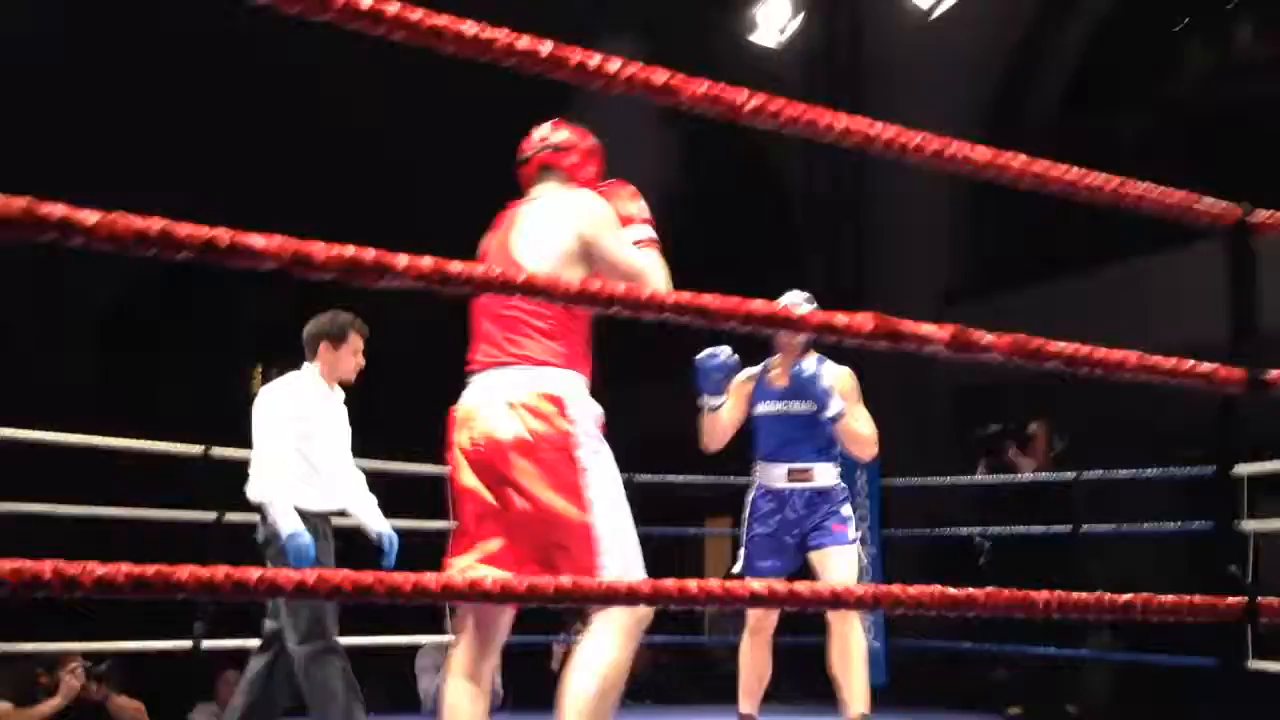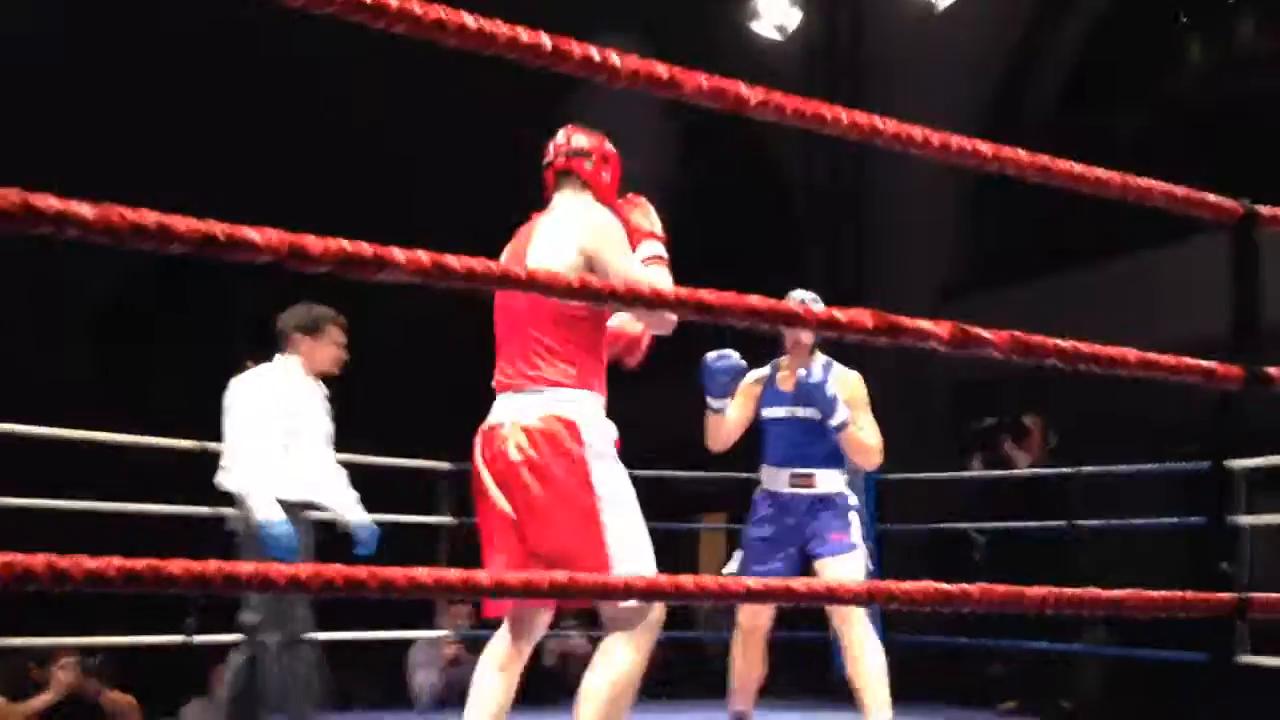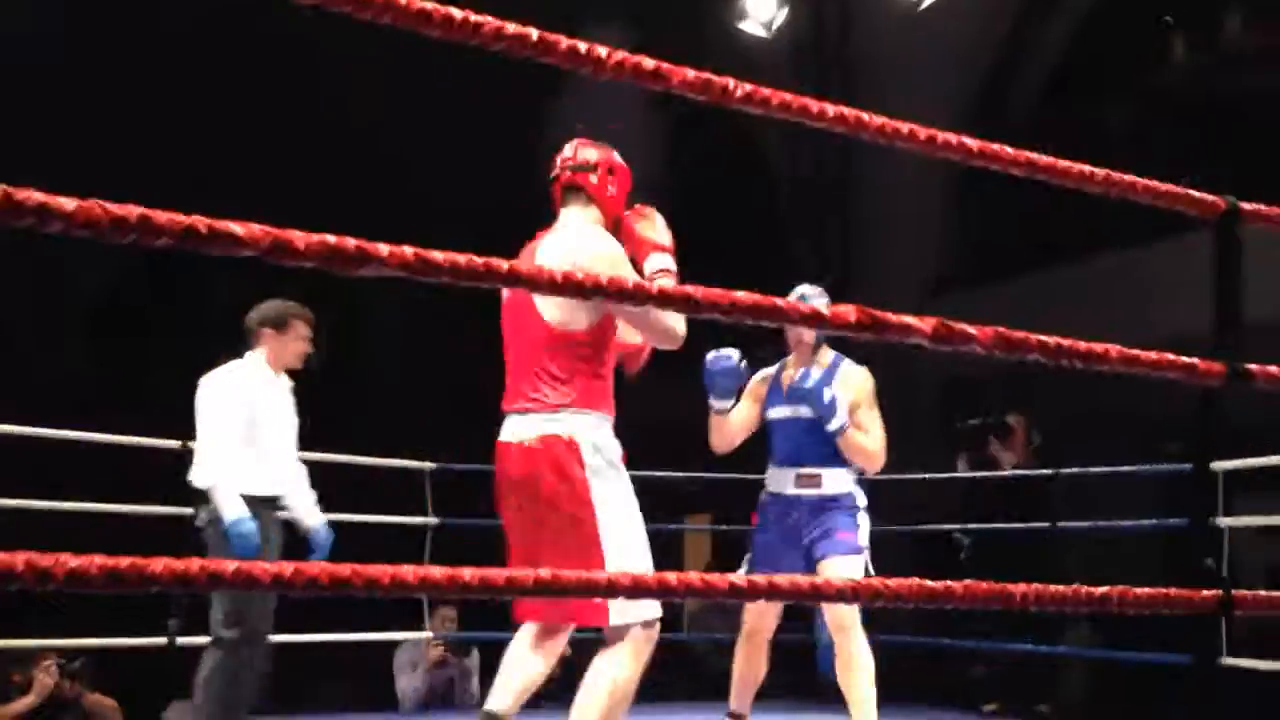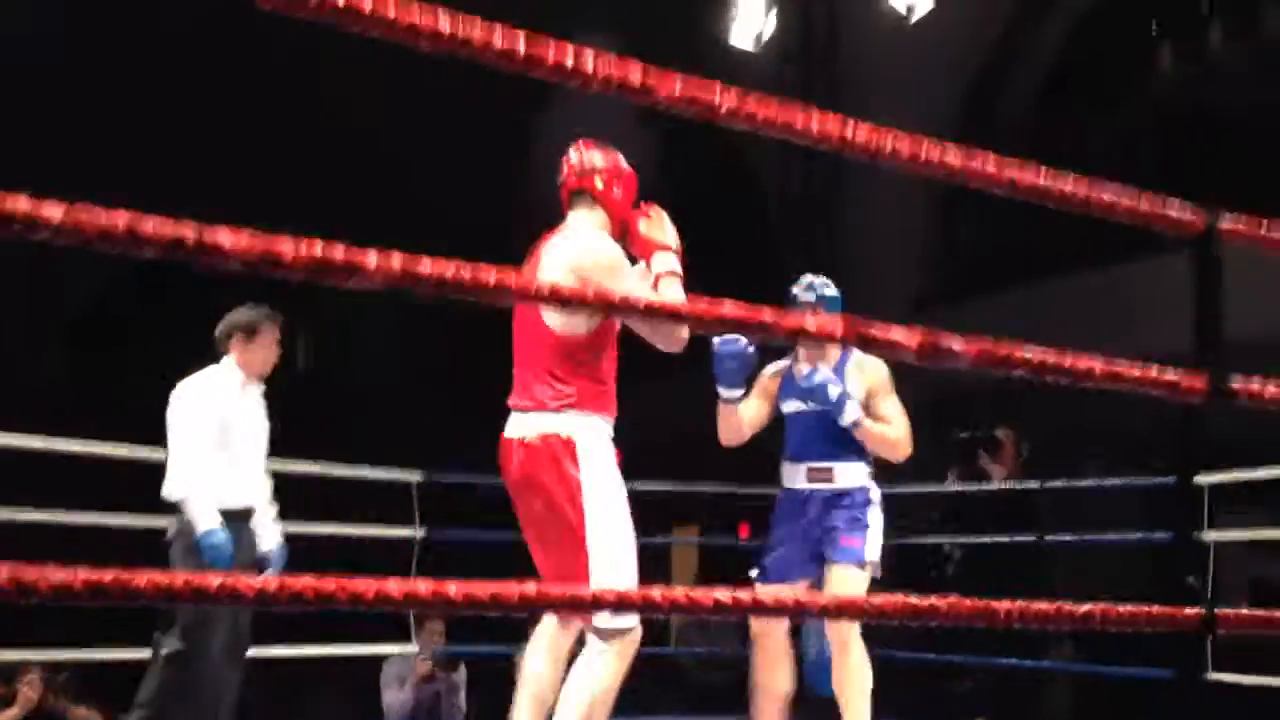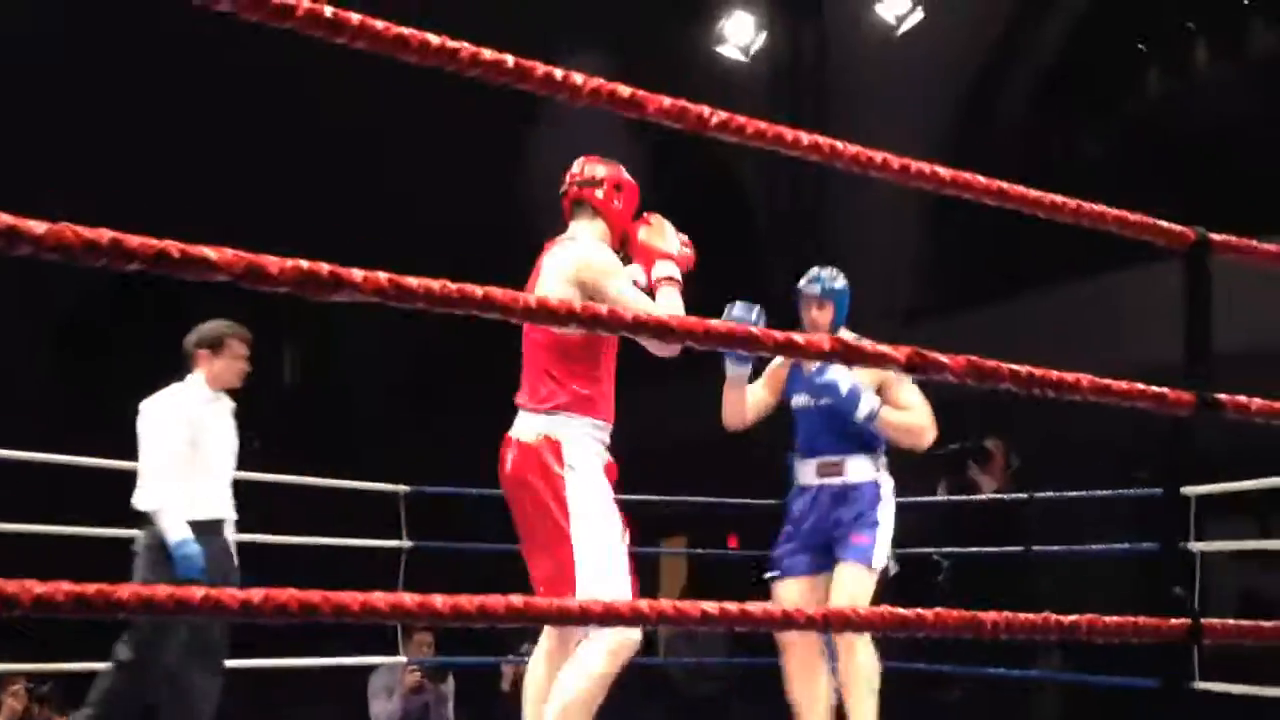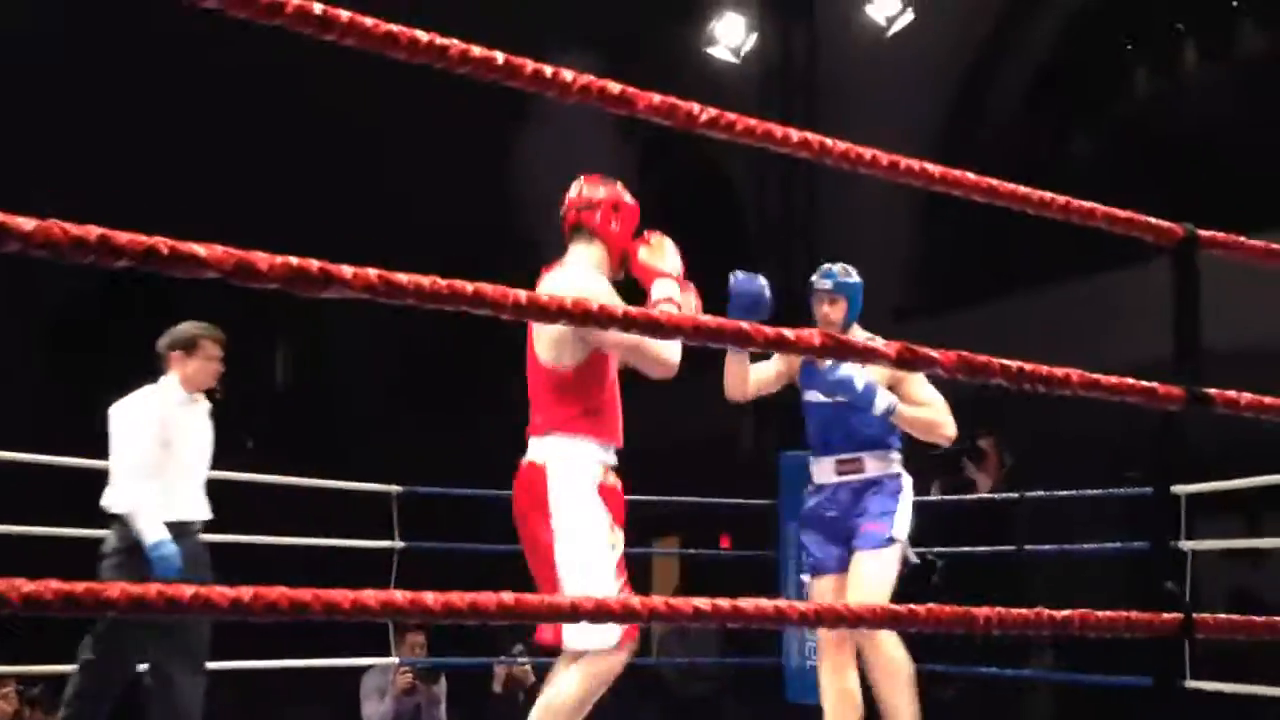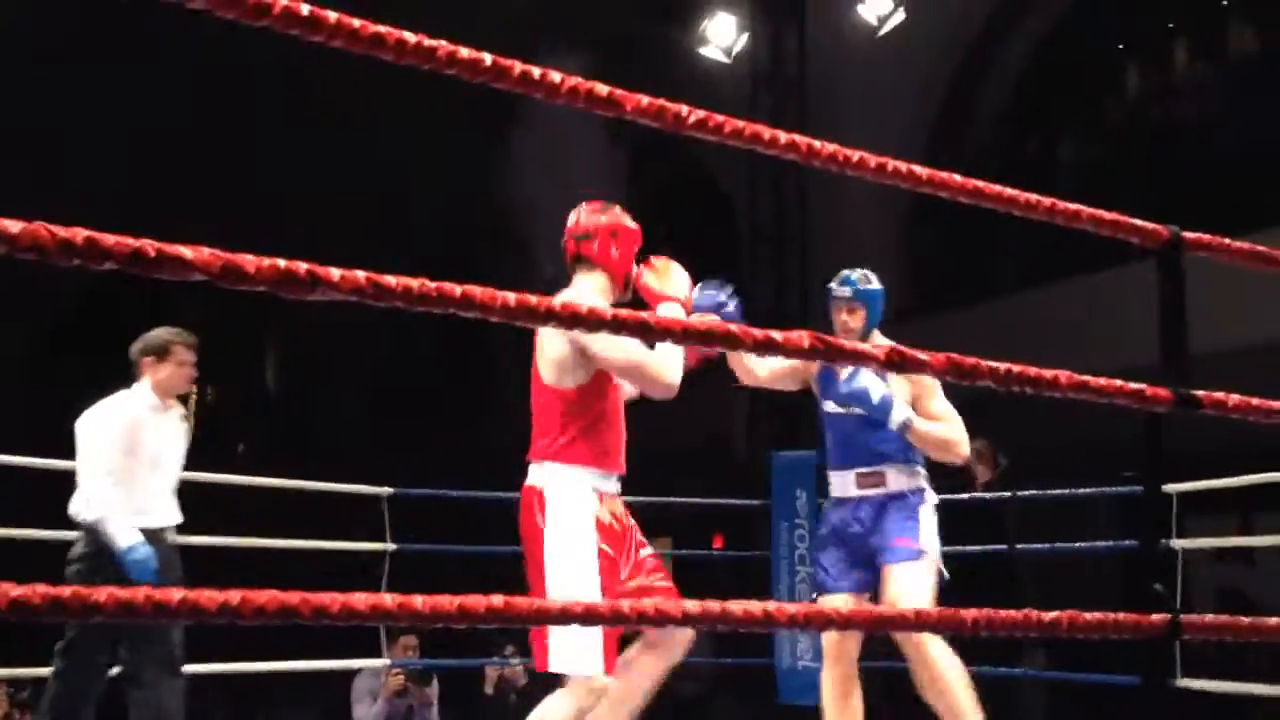
dt=0.1s
person 1, frame 1
left shoulder: (499, 232)
right shoulder: (580, 207)
right elbow: (654, 295)
right wrist: (637, 226)
left hip: (479, 416)
right hip: (547, 412)
left knee: (485, 624)
right knee: (623, 606)
person 1, frame 2
left shoulder: (523, 241)
right shoulder: (591, 221)
right elbow: (662, 316)
left wrist: (611, 333)
right wrist: (649, 241)
left hip: (504, 430)
right hip: (565, 428)
left knee: (522, 625)
right knee: (637, 615)
person 1, frame 3
left shoulder: (536, 252)
right shoulder: (593, 246)
right elbow: (669, 333)
left wrist: (612, 342)
right wrist: (658, 256)
left hip: (523, 442)
right hip: (571, 444)
left knee: (550, 622)
right knee: (633, 628)
person 1, frame 4
left shoulder: (548, 252)
right shoulder: (593, 250)
right elbow: (674, 334)
left wrist: (640, 271)
right wrist: (664, 255)
left hip: (528, 439)
right hip: (570, 444)
left knee: (571, 610)
right knee: (616, 631)
person 1, frame 5
left shoulder: (560, 256)
right shoulder: (586, 257)
right elbow: (667, 336)
left wrist: (646, 267)
right wrist: (662, 261)
left hip: (538, 447)
right hip: (565, 450)
left knee: (576, 624)
right knee: (615, 628)
person 1, frame 6
left shoulder: (562, 283)
right shoulder: (583, 286)
right elbow: (663, 362)
left wrist: (661, 295)
right wrist: (664, 280)
left hip: (573, 471)
right hip: (569, 477)
left knee: (603, 638)
right knee: (600, 648)
person 1, frame 7
left shoulder: (591, 314)
right shoulder: (581, 312)
left elbow: (627, 385)
right elbow: (662, 381)
right wrist: (670, 302)
left hip: (598, 503)
right hip: (566, 500)
left knee: (669, 633)
right knee: (590, 675)
person 2, frame 1
left shoulder: (837, 376)
right shoulder: (749, 379)
left elbow: (868, 449)
right elbow: (712, 441)
left wrist: (828, 403)
right wrist: (711, 393)
left hip: (825, 500)
right hip: (771, 501)
left knee: (842, 608)
right knee: (759, 621)
person 2, frame 2
left shoulder: (847, 381)
right shoulder: (757, 380)
left elbow: (871, 458)
right elbow: (718, 442)
left wrist: (834, 411)
right wrist: (717, 396)
left hip: (828, 505)
right hip: (775, 505)
left knee: (850, 610)
right knee: (751, 622)
person 2, frame 3
left shoulder: (854, 378)
right shoulder: (764, 381)
left elbow: (874, 459)
right elbow: (722, 443)
left wrist: (833, 416)
right wrist: (720, 395)
left hip: (836, 506)
right hip: (782, 506)
left knee: (840, 614)
right knee: (757, 624)
person 2, frame 4
left shoulder: (868, 368)
right shoulder: (777, 374)
left elbow: (900, 447)
right elbow: (731, 437)
left wrist: (845, 409)
right wrist: (729, 385)
left hip: (849, 501)
right hip: (796, 502)
left knee: (840, 623)
right knee: (766, 626)
person 2, frame 5
left shoulder: (875, 361)
right shoulder: (787, 366)
left elbow: (924, 432)
right elbow: (735, 417)
left wrist: (861, 403)
right wrist: (735, 358)
left hip: (861, 496)
right hip: (808, 500)
right knee: (794, 631)
person 2, frame 6
right shoulder: (799, 360)
left elbow: (944, 429)
right elbow: (738, 389)
left wrist: (878, 400)
right wrist: (740, 323)
left hip: (878, 490)
right hip: (825, 497)
right knee: (832, 637)
person 2, frame 7
left shoulder: (911, 370)
right shoulder: (817, 367)
left elbow: (958, 449)
right elbow: (752, 373)
left wrist: (896, 413)
right wrist: (723, 323)
left hip: (900, 506)
right hip: (843, 510)
left knee: (911, 627)
right knee: (837, 650)
person 3, frame 1
left shoulder: (334, 405)
right shoulder: (284, 396)
left elbow: (345, 475)
right elbow: (270, 469)
left wrist: (378, 524)
right wrist: (290, 527)
left hip: (315, 528)
right hip: (290, 529)
left knee: (283, 640)
right knee: (315, 638)
person 3, frame 2
left shoulder: (313, 394)
right shoulder: (260, 384)
left elbow: (322, 466)
right elbow: (244, 456)
left wrist: (356, 516)
right wrist: (269, 514)
left hip: (292, 517)
right hip: (268, 520)
left knee: (267, 629)
right knee: (284, 628)
person 3, frame 3
left shoulder: (281, 391)
right shoulder: (232, 382)
right elbow: (217, 455)
left wrist: (314, 518)
right wrist: (234, 513)
left hip: (266, 519)
right hip: (238, 517)
left knee: (252, 629)
right knee: (241, 626)
person 3, frame 4
left shoulder: (252, 400)
right shoulder: (201, 390)
right elbow: (188, 463)
left wrist: (269, 538)
right wrist: (207, 525)
left hip: (237, 529)
right hip: (205, 528)
left knee: (229, 645)
right knee: (192, 640)
person 3, frame 5
left shoulder: (224, 412)
right shoulder: (172, 405)
right elbow: (157, 477)
left wrist: (227, 545)
right wrist: (179, 537)
left hip: (210, 541)
right hip: (170, 540)
left knee: (203, 657)
right knee: (147, 650)
person 3, frame 6
left shoulder: (200, 414)
right shoulder: (145, 406)
right elbow: (129, 479)
right wrist: (155, 538)
left hip: (184, 542)
right hip: (142, 541)
left knee: (185, 658)
right knee: (111, 651)
person 3, frame 7
left shoulder: (177, 423)
right shoulder: (113, 414)
right elbow: (97, 486)
right wrist: (128, 542)
left hip: (156, 549)
right hip: (107, 548)
left knee: (163, 662)
right knee: (82, 661)
